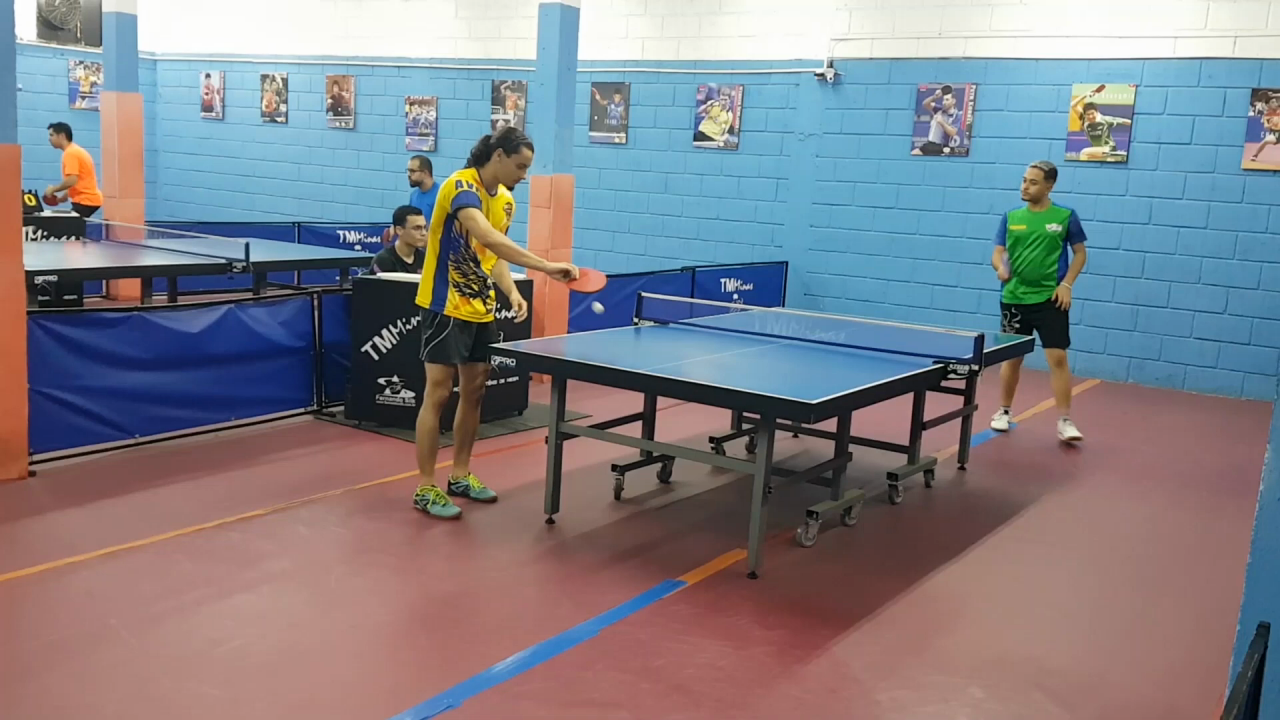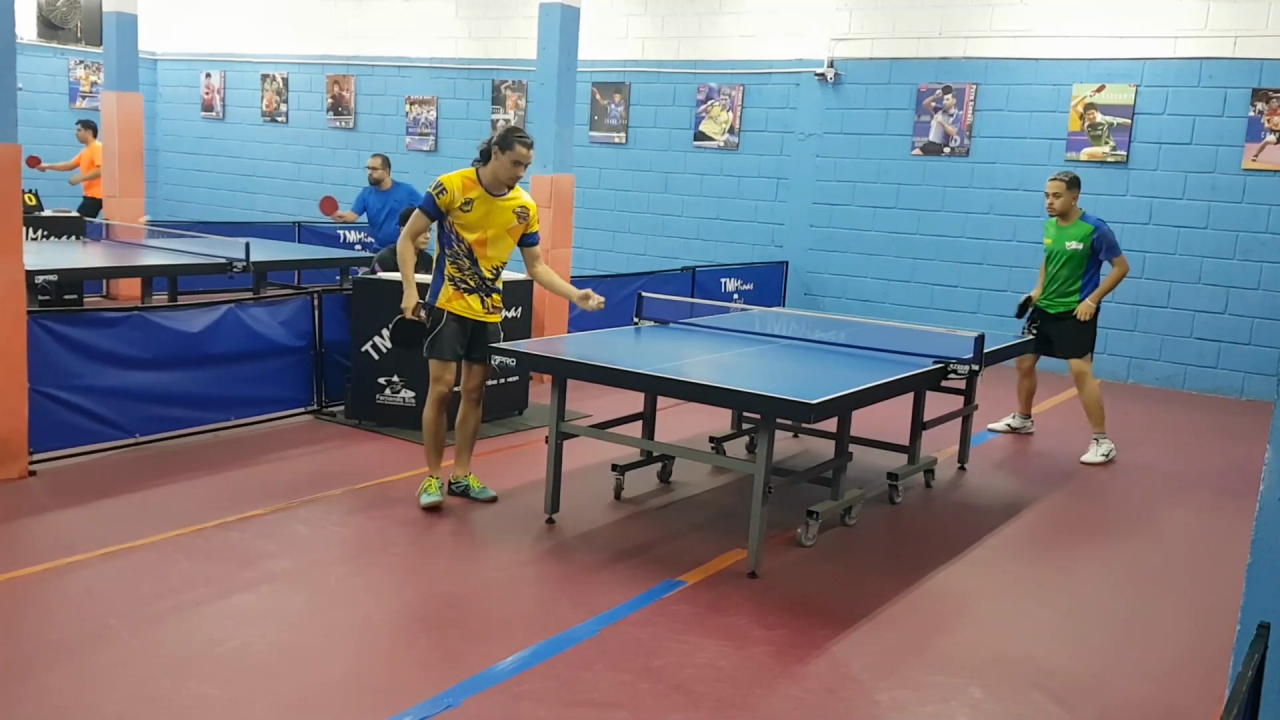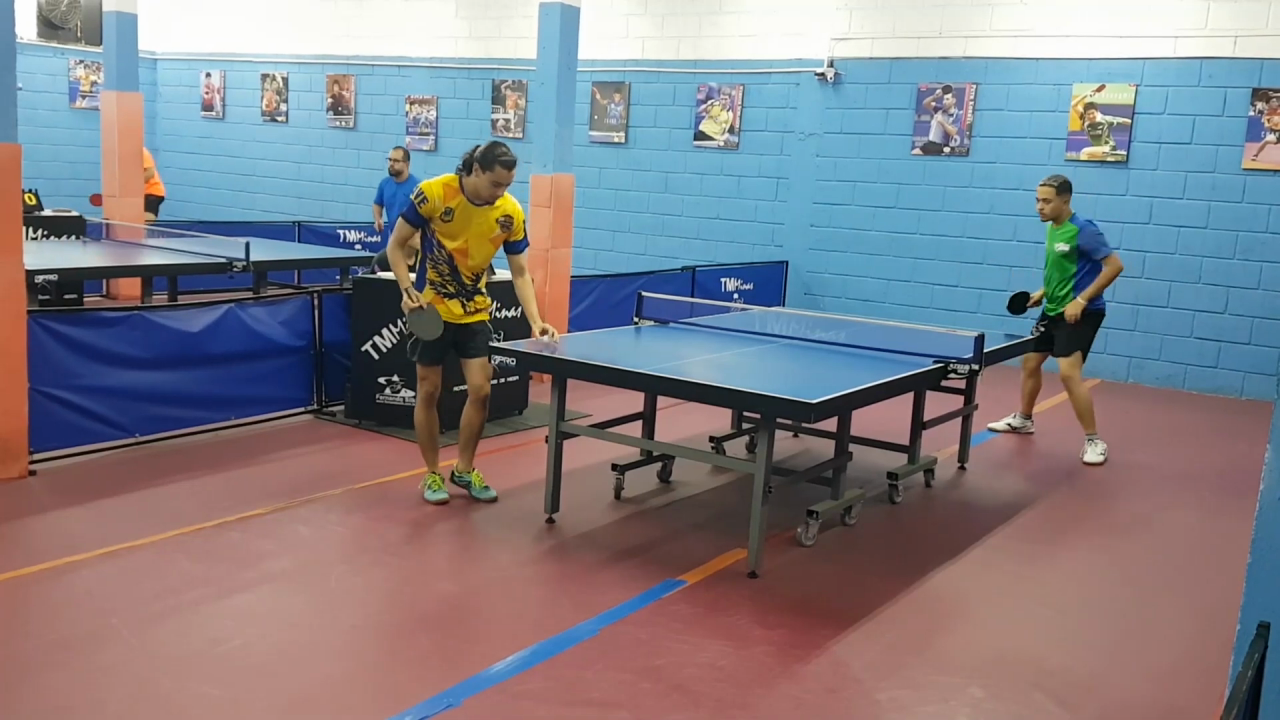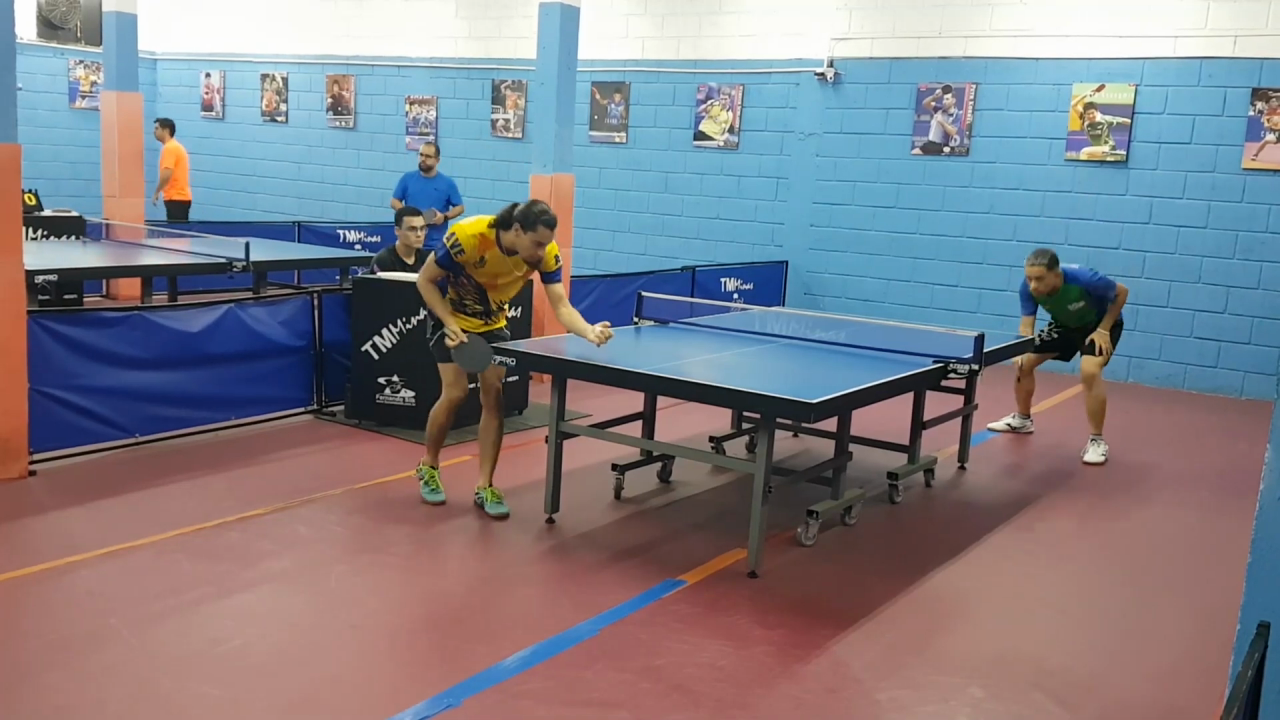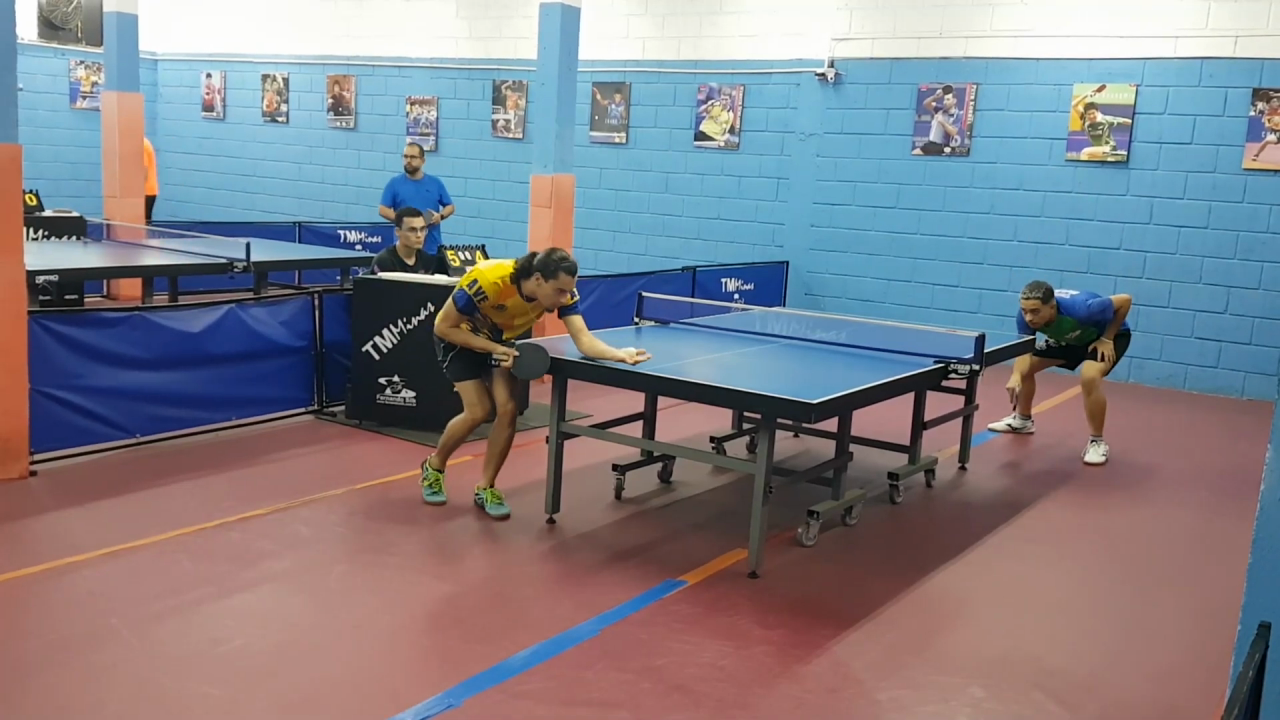
dt=0.7s
person 1, frame 1
left shoulder: (506, 199)
right shoulder: (461, 186)
right elbow: (487, 237)
left wrist: (512, 292)
right wrist: (545, 266)
left hip: (482, 310)
right hip: (445, 307)
left knee: (473, 392)
right knee: (438, 394)
left ankle: (461, 475)
right ankle: (426, 488)
person 1, frame 2
left shoulder: (525, 207)
right shoulder: (451, 187)
left elbow: (536, 266)
right elbow: (407, 238)
left wrist: (574, 294)
right wrist: (409, 290)
left hip: (488, 311)
right hip: (447, 305)
left knee: (474, 392)
right knee: (441, 389)
left ankle: (461, 475)
right ankle: (433, 477)
person 1, frame 3
left shoulder: (511, 213)
right shoulder: (432, 193)
left elbow: (520, 273)
right elbow: (396, 246)
left wrist: (535, 321)
right wrist: (408, 290)
left hip: (475, 313)
right hip: (431, 310)
left knee: (480, 391)
right knee: (429, 391)
left ankle: (464, 470)
right ankle: (432, 474)
person 1, frame 4
left shoulder: (546, 253)
right shoulder: (467, 235)
left elbow: (561, 305)
right elbow: (425, 280)
left wrist: (589, 331)
right wrist: (451, 324)
left hip: (492, 323)
right hip: (452, 319)
left knee: (493, 396)
right knee: (454, 393)
left ankle: (485, 486)
right ankle: (428, 467)
person 1, frame 5
left shoulder: (562, 291)
right shoulder: (487, 281)
left elbow: (584, 339)
right elbow: (444, 327)
left wrist: (619, 354)
right wrist: (493, 348)
left hip: (499, 342)
right hip: (458, 339)
left knee: (507, 409)
right knee: (478, 411)
left ankle: (485, 488)
right ankle: (433, 467)
person 2, frame 1
left shoulder: (1066, 216)
right shoulder: (1010, 217)
left elbow: (1080, 253)
right elbow: (998, 253)
left wrist: (1066, 284)
right wrist: (1001, 269)
left hip: (1050, 299)
right hip: (1015, 300)
left knee: (1058, 357)
right knee: (1012, 358)
left ankle: (1065, 421)
right ankle: (1005, 411)
person 2, frame 2
left shoulder: (1095, 229)
right shoulder: (1049, 226)
left elbow: (1121, 267)
left wrist: (1092, 300)
right wrist: (1038, 289)
left hip: (1076, 313)
right hip: (1044, 309)
left knee: (1081, 371)
right knee: (1024, 362)
left ankle: (1102, 441)
right ankle: (1023, 419)
person 2, frame 3
left shoulder: (1083, 229)
right shoulder: (1053, 228)
left elbow: (1114, 266)
left wrist: (1080, 300)
right wrist: (1044, 291)
left hip: (1082, 313)
right hip: (1054, 311)
left knee: (1069, 373)
right knee: (1030, 363)
left ankle: (1094, 440)
right ankle: (1024, 419)
person 2, frame 4
left shoulder: (1085, 281)
right shoulder: (1029, 287)
left elbow: (1121, 293)
right elbow: (1027, 325)
left wrist: (1103, 329)
left hip: (1098, 326)
right hip: (1065, 326)
left knee: (1089, 371)
right knee: (1024, 364)
left ankle: (1097, 441)
right ankle: (1022, 419)
person 2, frame 5
left shoulder: (1079, 310)
right shoulder: (1026, 315)
left elbow: (1125, 300)
right elbow: (1025, 353)
left wrist: (1107, 339)
right wrist: (1016, 376)
left hip: (1109, 335)
right hip: (1069, 337)
left knee: (1089, 377)
right knee: (1025, 367)
left ankle: (1097, 442)
right ankle: (1023, 420)
